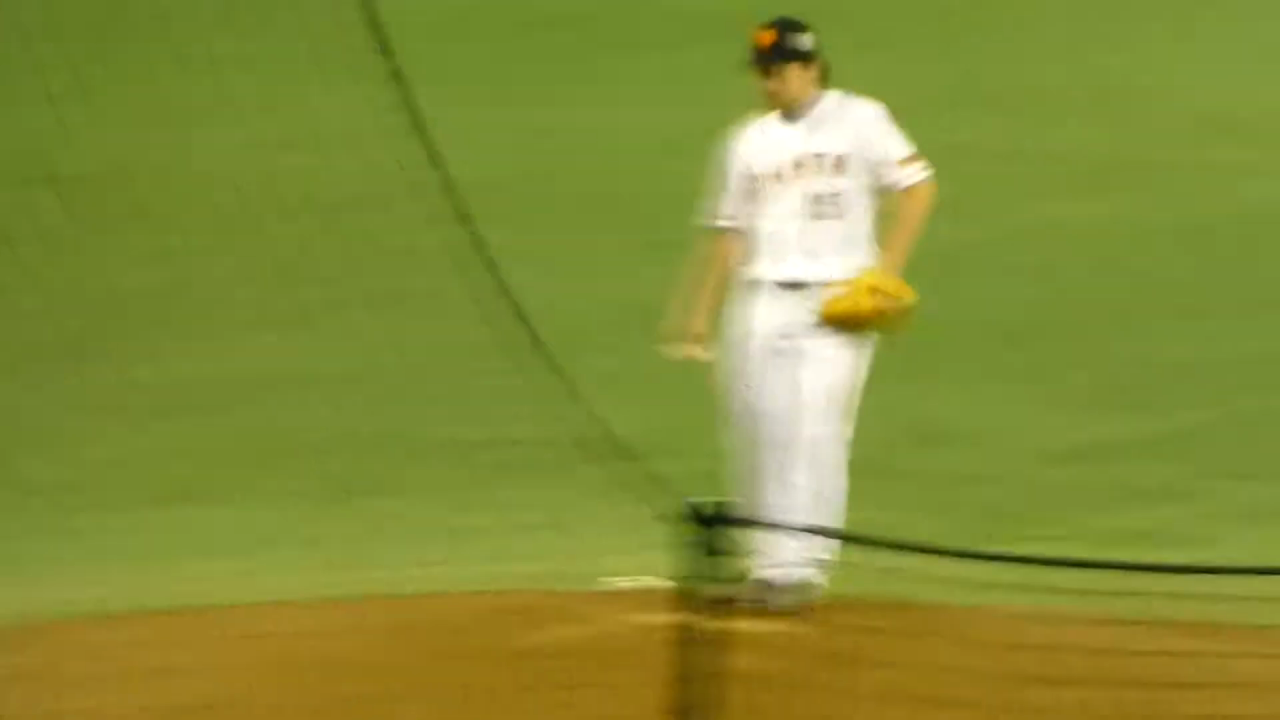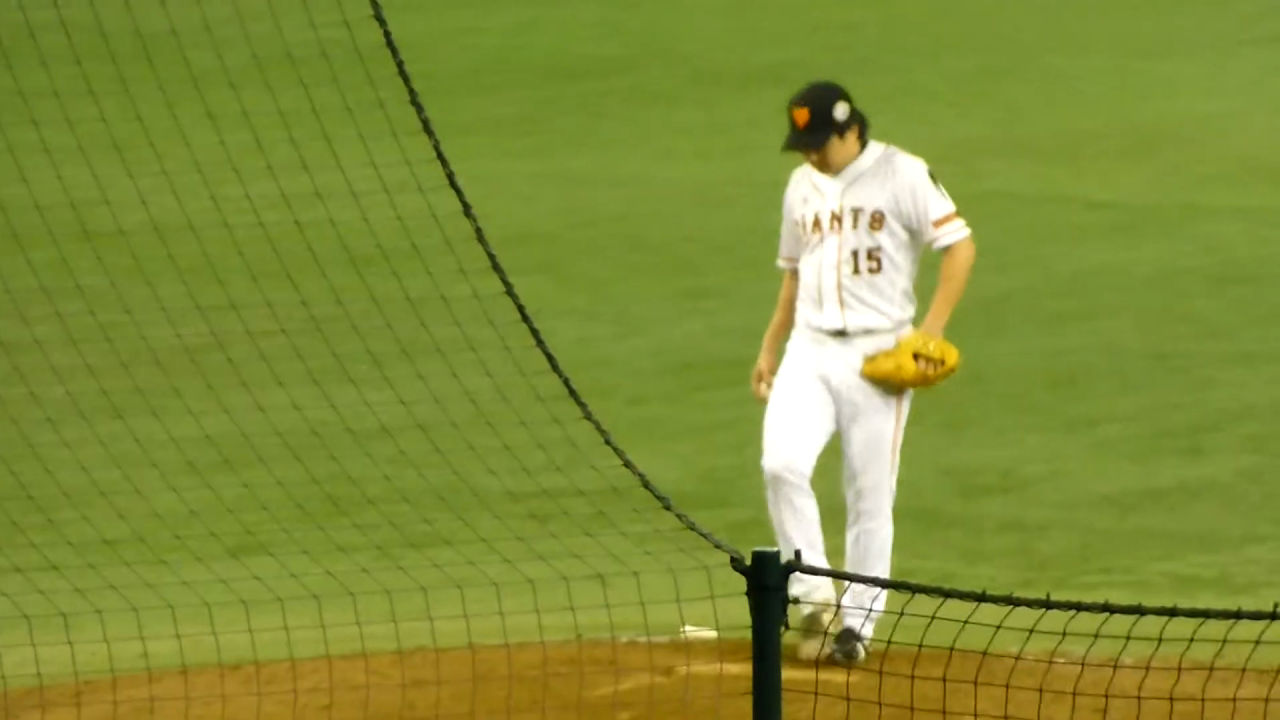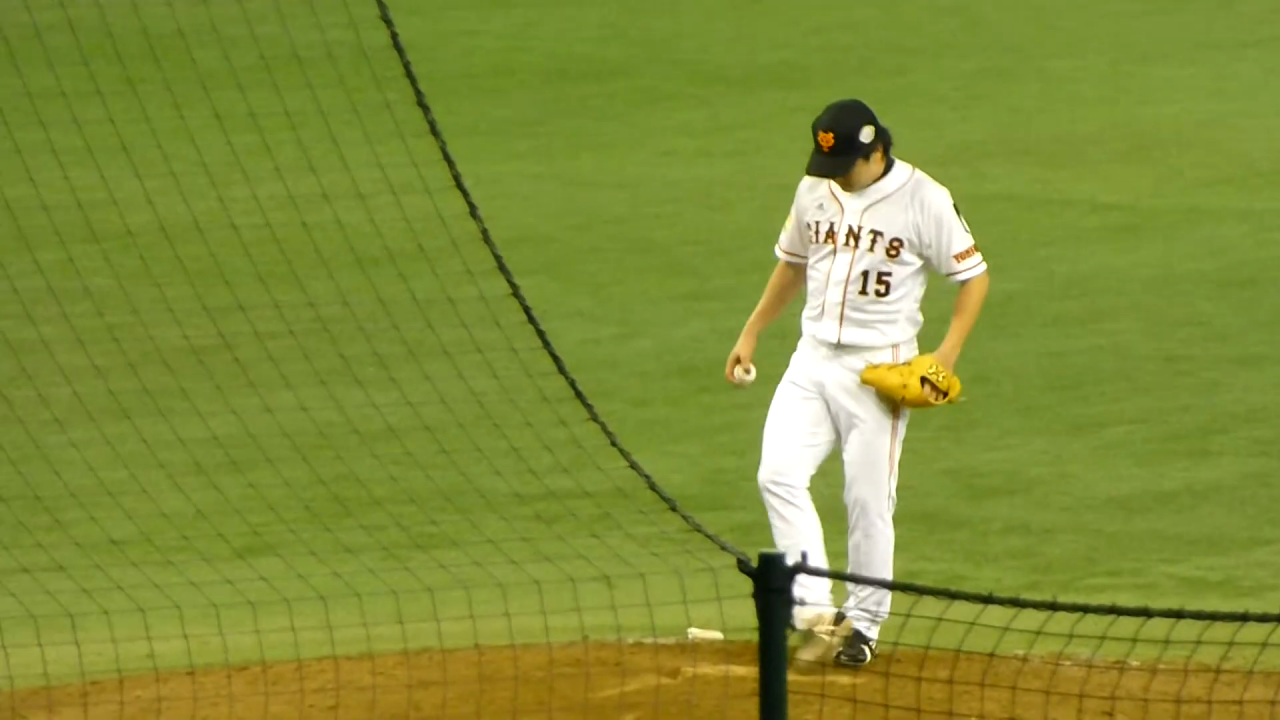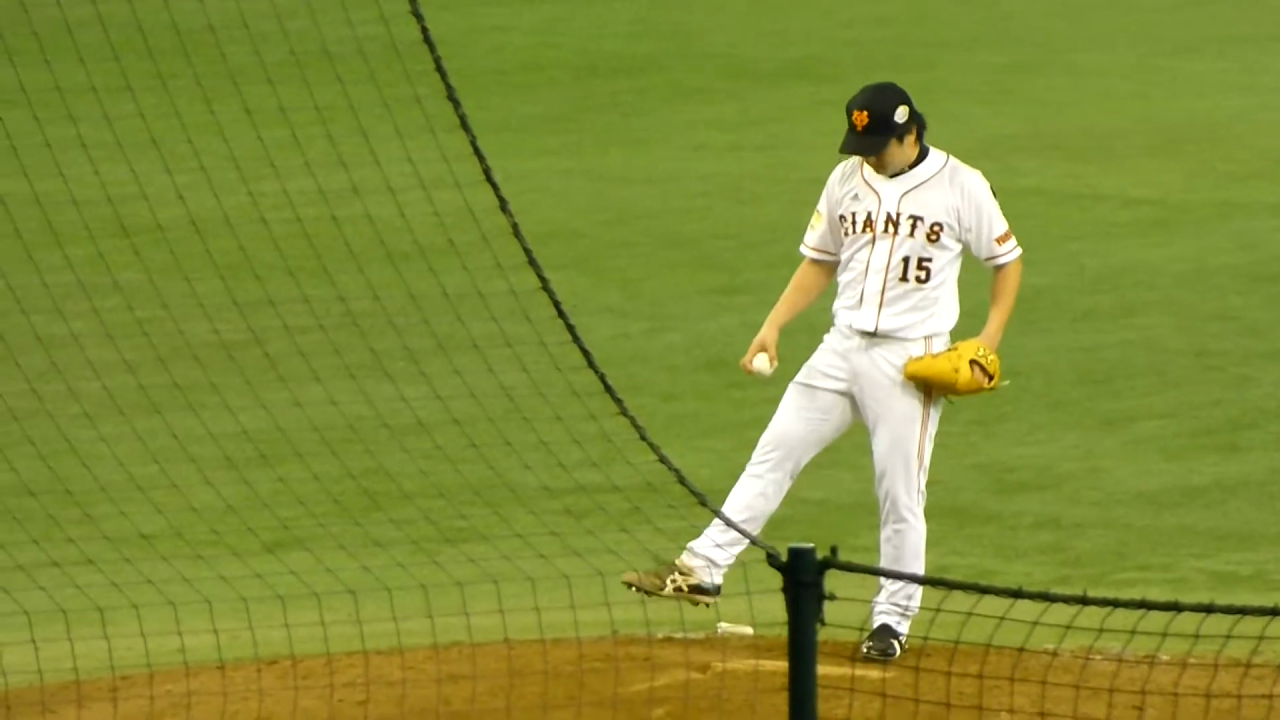
dt=0.4s
person 1, frame 1
left shoulder: (859, 120)
right shoulder: (750, 141)
left elbow: (918, 187)
right elbow: (731, 232)
left wrist: (888, 270)
right wrist: (698, 311)
right hip: (767, 304)
left knee: (816, 440)
right knee: (764, 441)
left ankle: (803, 565)
right ankle: (773, 560)
person 1, frame 2
left shoulder: (903, 174)
right shoulder: (800, 185)
left elbow: (960, 247)
left wrist: (931, 331)
right wrist: (769, 349)
left hip: (879, 354)
right hip: (810, 350)
left knee: (870, 497)
right knee: (781, 465)
left ankle: (857, 619)
right ankle: (815, 595)
person 1, frame 3
left shoulder: (924, 199)
right shoulder: (813, 189)
left elbow: (974, 276)
left wrist: (948, 354)
right wrist: (750, 334)
left hip: (879, 368)
right hip: (812, 360)
left knee: (868, 503)
right knee: (779, 478)
left ankle: (863, 623)
right ankle: (820, 614)
person 1, frame 4
left shoulder: (963, 186)
right shoulder: (847, 178)
left elbow: (1008, 260)
right elbow: (820, 260)
left wrist: (991, 336)
right wrist: (772, 326)
left hip: (911, 361)
right hip: (841, 349)
left knee: (899, 496)
right knee: (774, 456)
left ankle: (893, 618)
right ankle: (700, 568)
